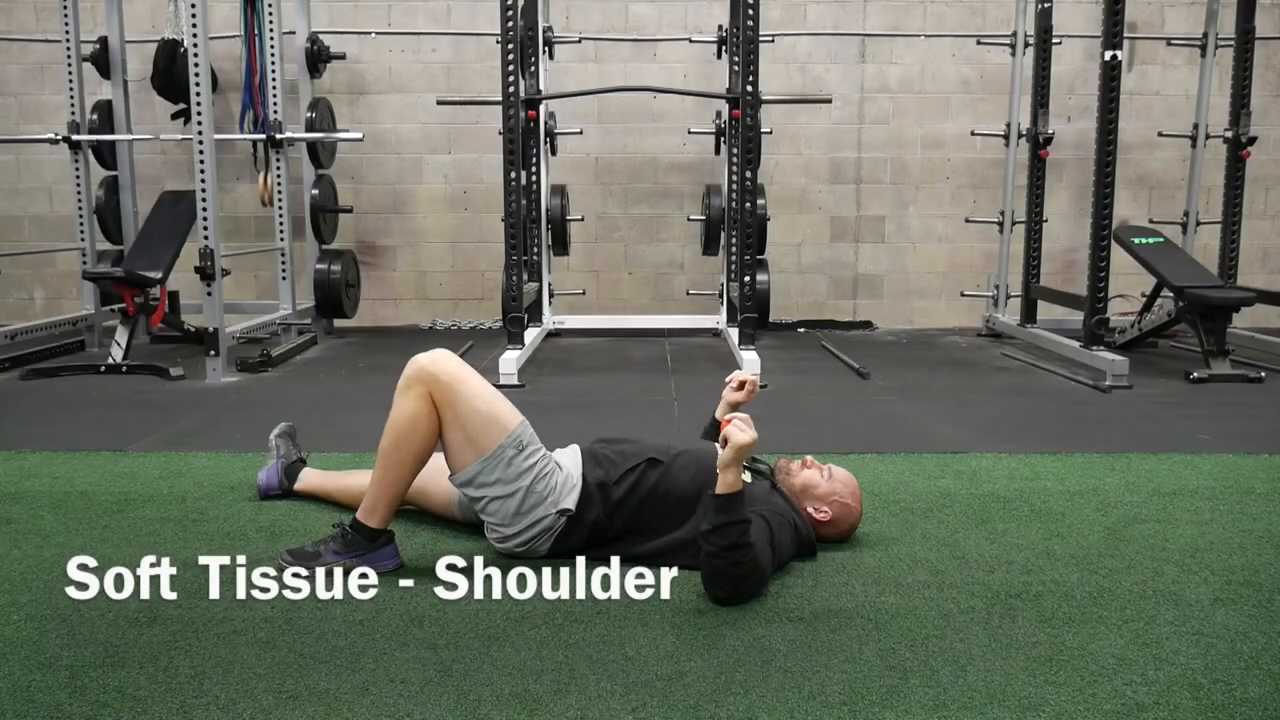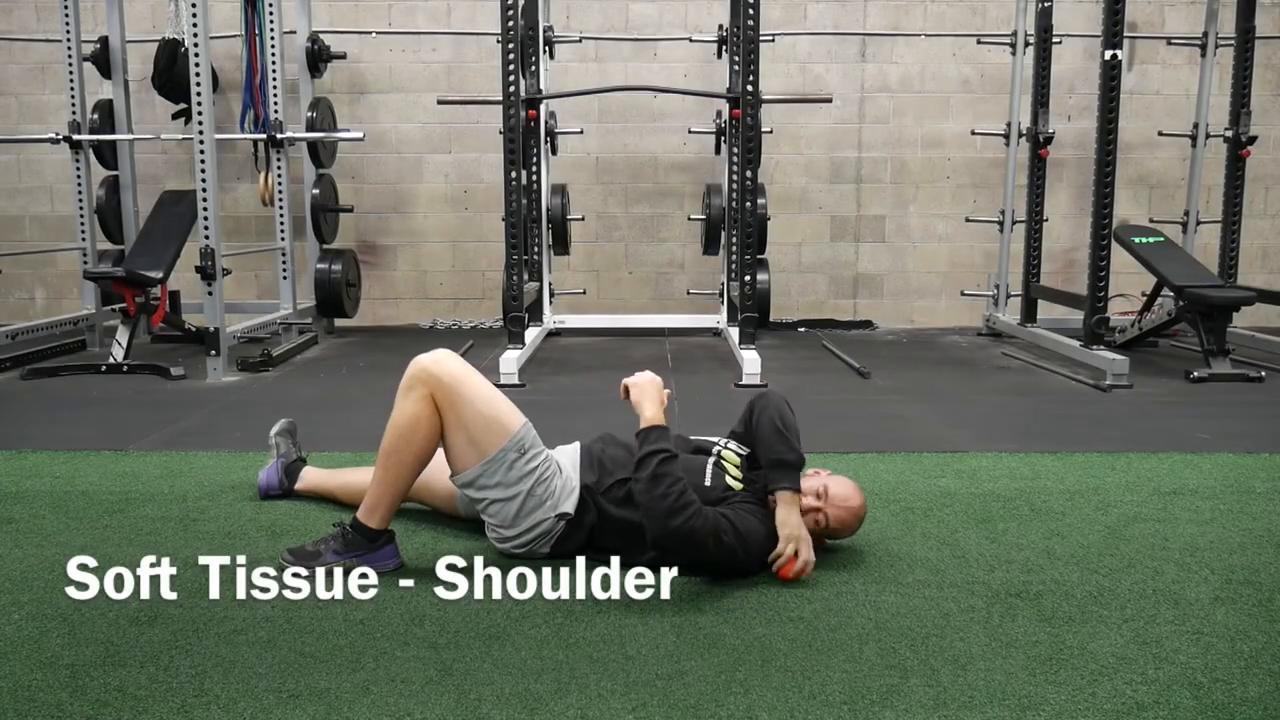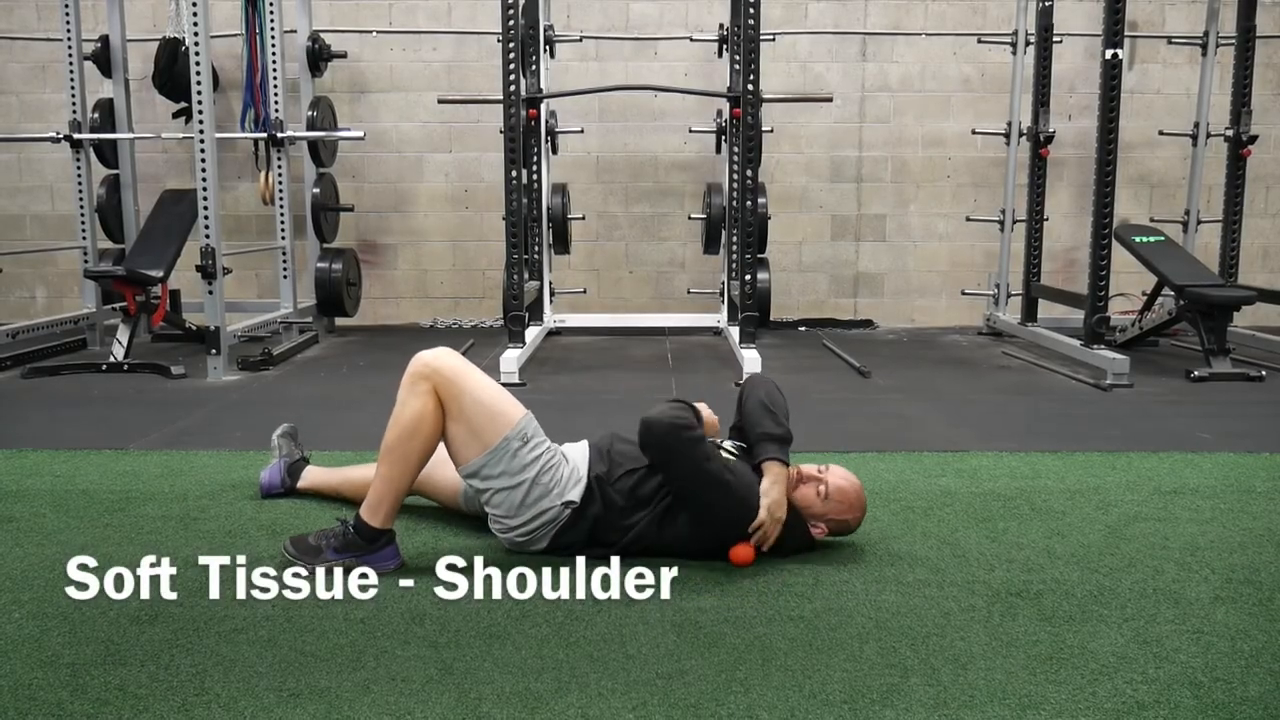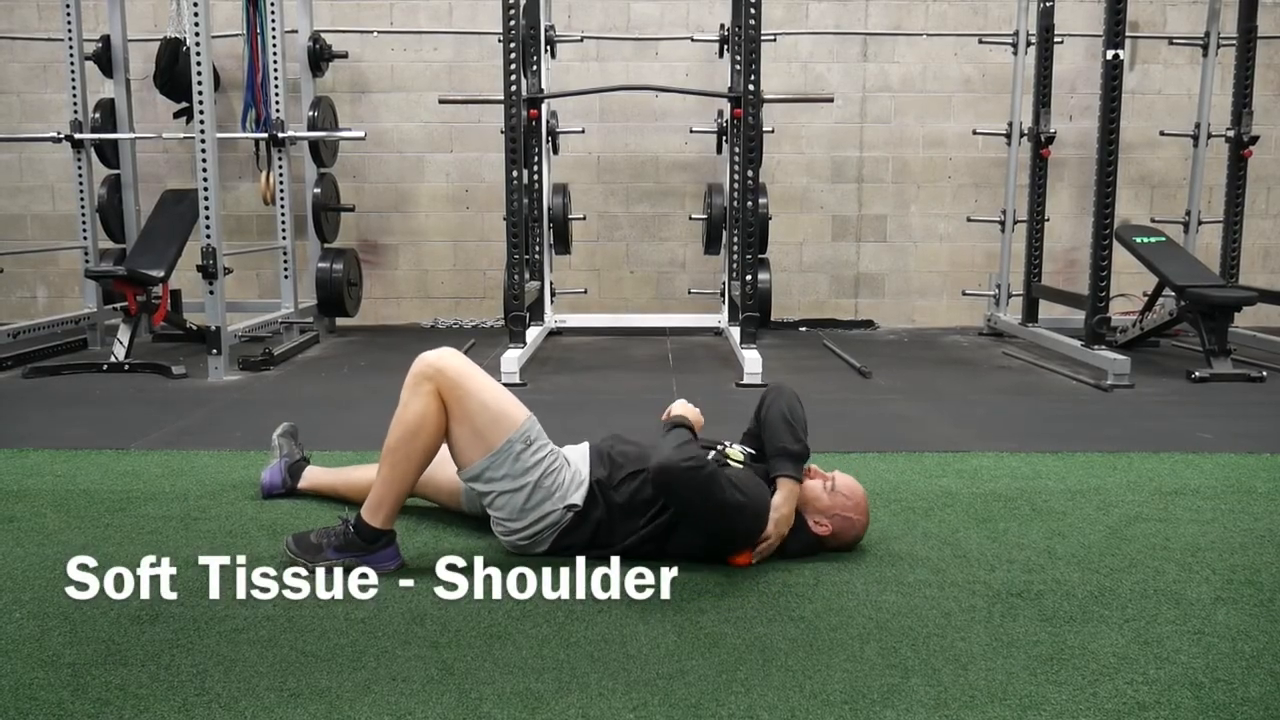
dt=1s
person 1, frame 1
left shoulder: (772, 520)
right shoulder: (765, 486)
left elbow: (728, 581)
left wrist: (731, 473)
right wrist: (723, 413)
left hip: (543, 511)
right hip: (560, 478)
left knee: (430, 370)
left ankle: (365, 539)
right ankle: (297, 477)
person 1, frame 2
left shoulder: (750, 534)
right shoulder: (764, 469)
left elbow: (671, 526)
right elbow: (769, 407)
left wrist: (652, 419)
right wrist: (787, 501)
left hip: (539, 513)
right hip: (560, 472)
left knee: (431, 371)
right knee: (407, 471)
left ankle: (366, 538)
right ankle: (298, 474)
person 1, frame 3
left shoulder: (737, 506)
right shoulder: (763, 477)
left elbow: (659, 428)
right elbow: (759, 388)
left wrist: (696, 418)
right wrist: (776, 463)
left hip: (546, 505)
right hip: (563, 478)
left knee: (433, 367)
right knee: (415, 464)
left ankle: (368, 537)
right ankle: (300, 476)
person 1, frame 4
left shoulder: (746, 510)
right shoulder: (764, 476)
left elbow: (672, 471)
right elbow: (779, 399)
left wrist: (683, 422)
right wrist: (788, 481)
left hip: (549, 506)
right hip: (567, 477)
left knee: (436, 368)
right knee: (414, 465)
left ankle: (368, 538)
right ankle: (299, 476)
